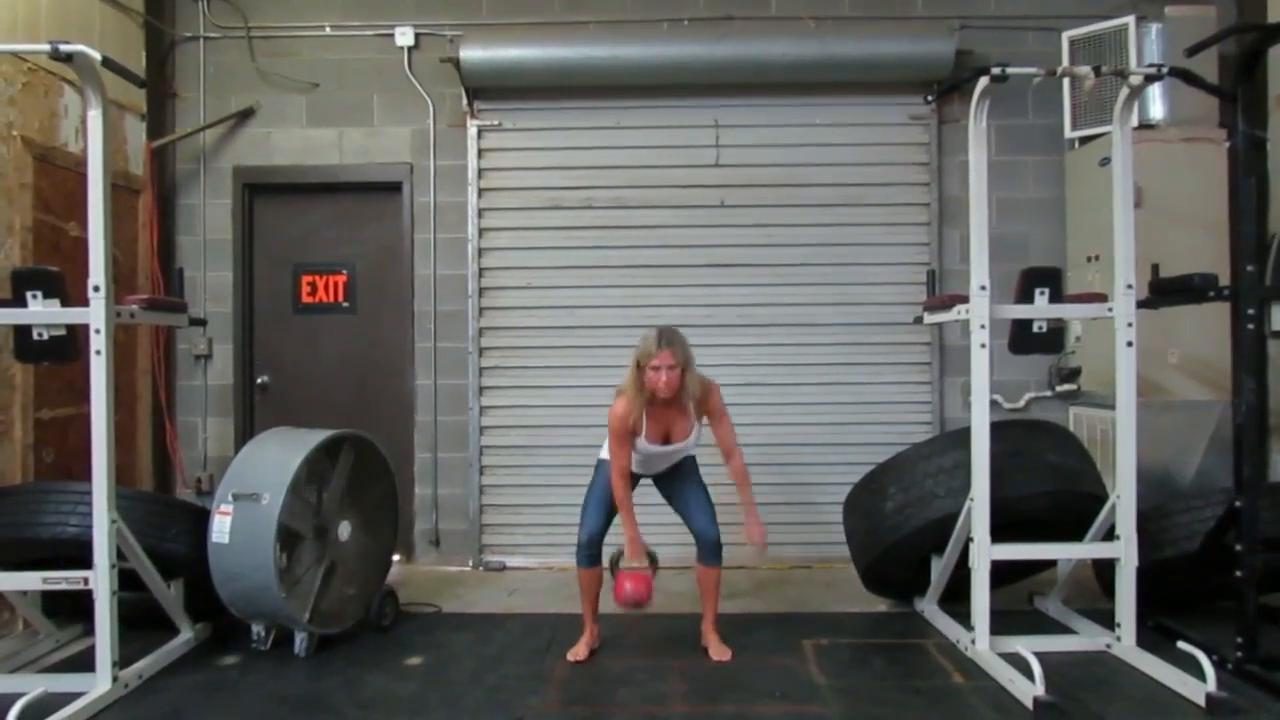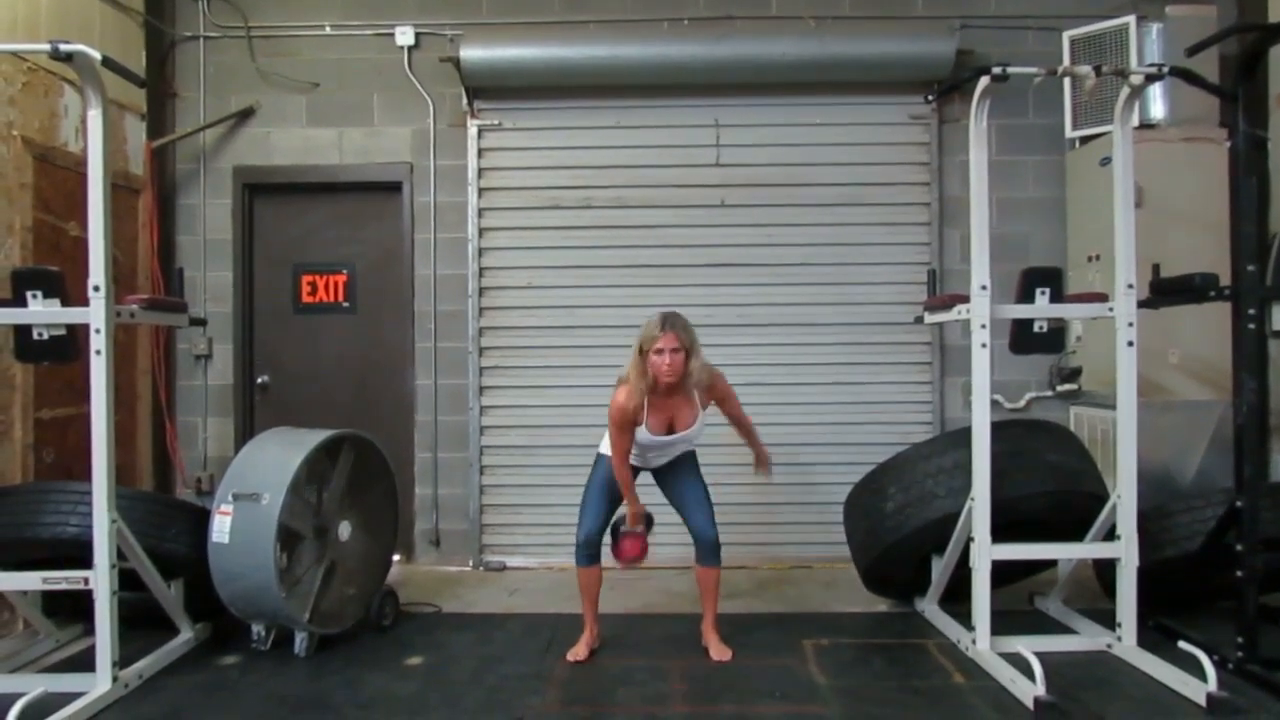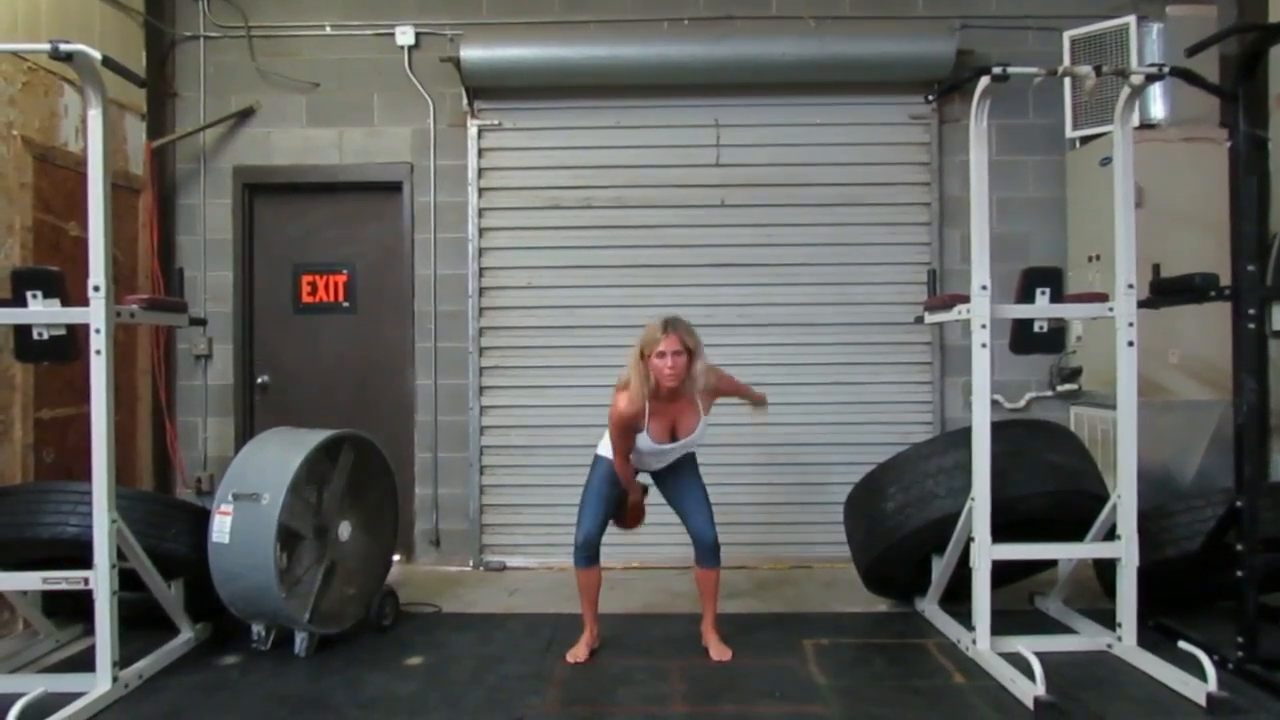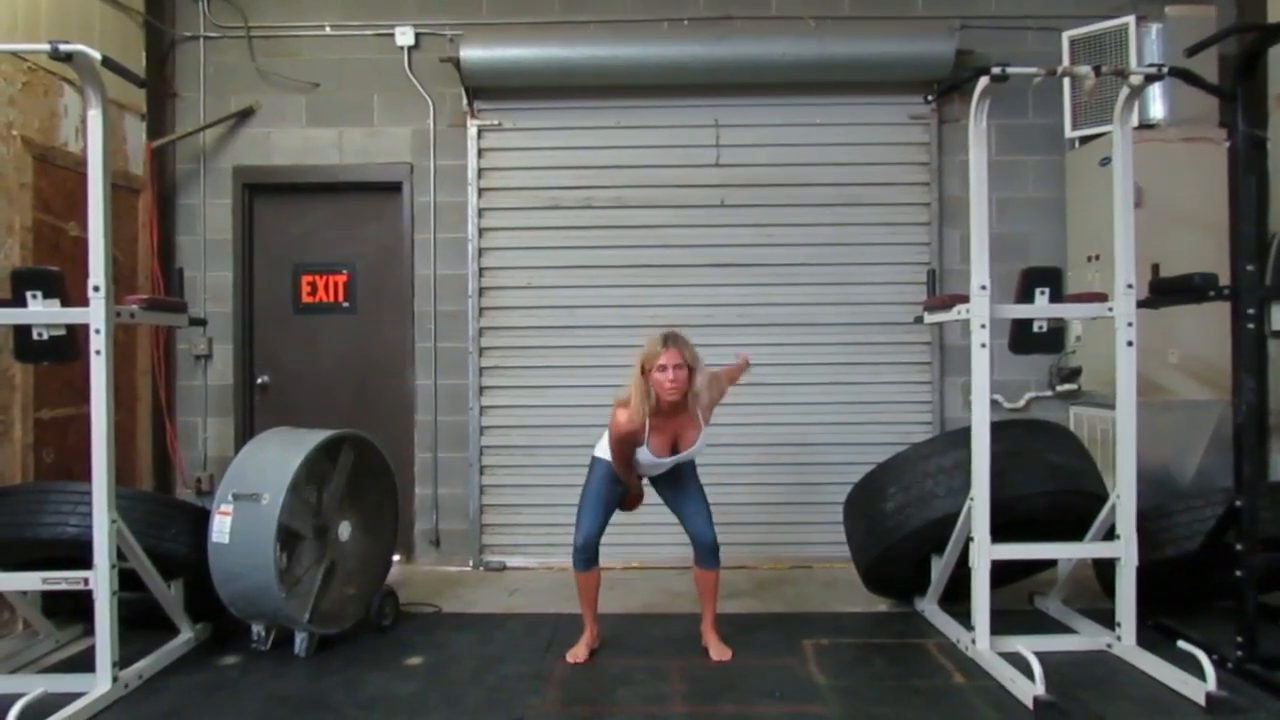
dt=0.1s
person 1, frame 1
left shoulder: (704, 393)
right shoulder: (625, 406)
left elbow: (731, 454)
right elbow: (618, 476)
left wrist: (750, 513)
right wrist: (631, 537)
left hip: (676, 464)
right hip: (625, 463)
left knee: (708, 535)
right knee: (588, 537)
left ankle: (710, 630)
right ankle: (590, 632)
person 1, frame 2
left shoulder: (707, 382)
right shoulder: (627, 396)
left elbow: (738, 418)
right elbow: (620, 457)
left wrist: (758, 451)
right wrist: (632, 507)
left hip: (676, 459)
right hip: (621, 458)
left knee: (707, 536)
right knee: (587, 537)
left ankle: (709, 629)
right ankle: (590, 632)
person 1, frame 3
left shoulder: (710, 383)
right shoulder: (628, 402)
left elbow: (739, 388)
right elbow: (621, 457)
left wrist: (755, 397)
right wrist: (633, 491)
left hip: (675, 462)
right hip: (618, 459)
left knee: (706, 538)
right knee: (586, 539)
left ankle: (709, 630)
right ankle: (589, 632)
person 1, frame 4
left shoulder: (707, 394)
right shoulder: (627, 417)
left elbow: (733, 370)
right elbow: (621, 464)
left wrist: (742, 364)
right wrist: (633, 488)
left hip: (675, 467)
right hip: (614, 463)
left knee: (706, 540)
right knee: (585, 542)
left ankle: (709, 631)
right ankle: (590, 633)
